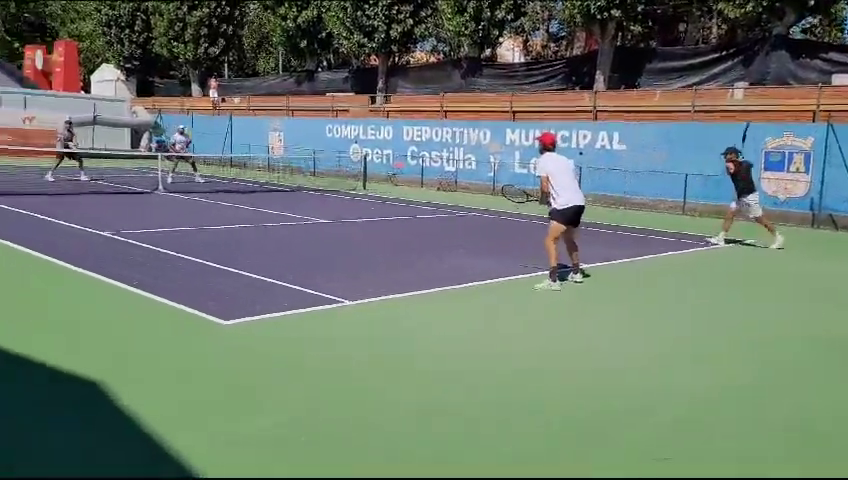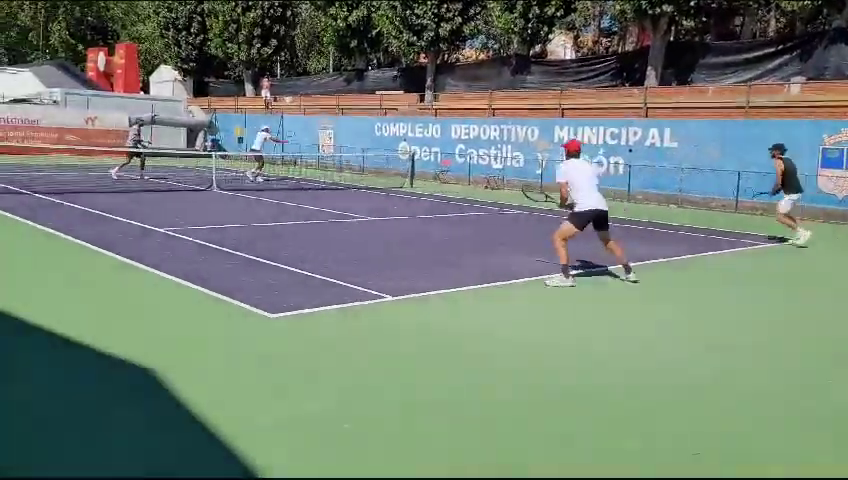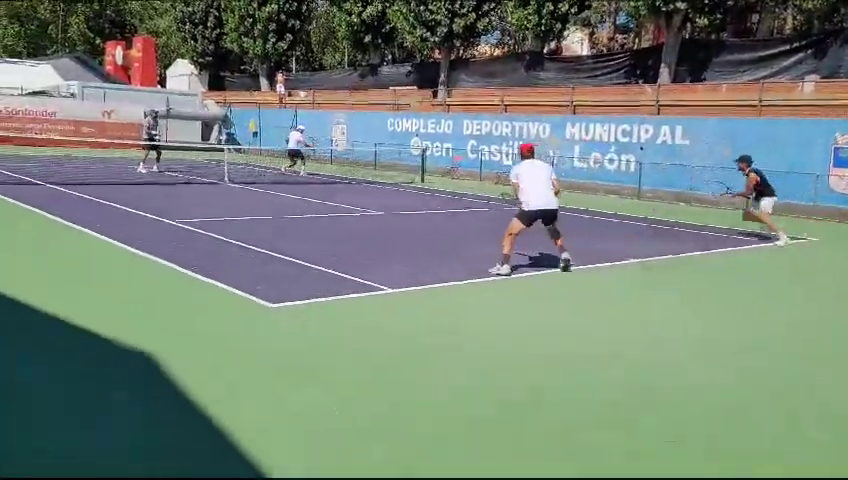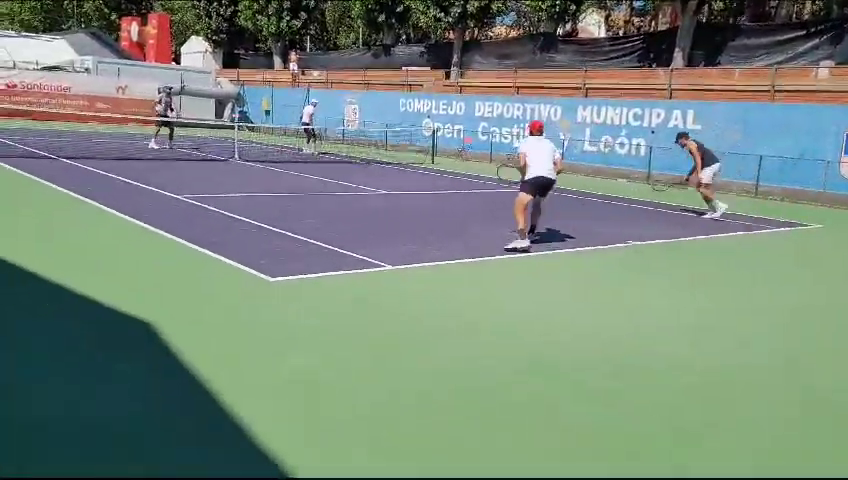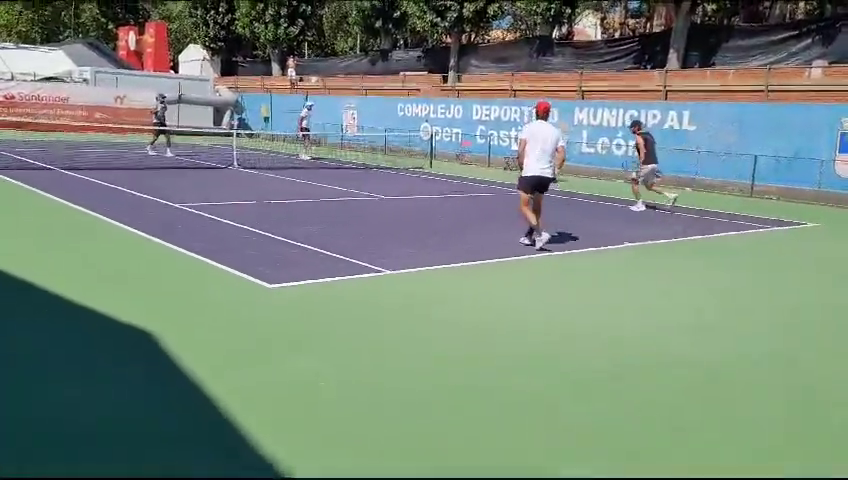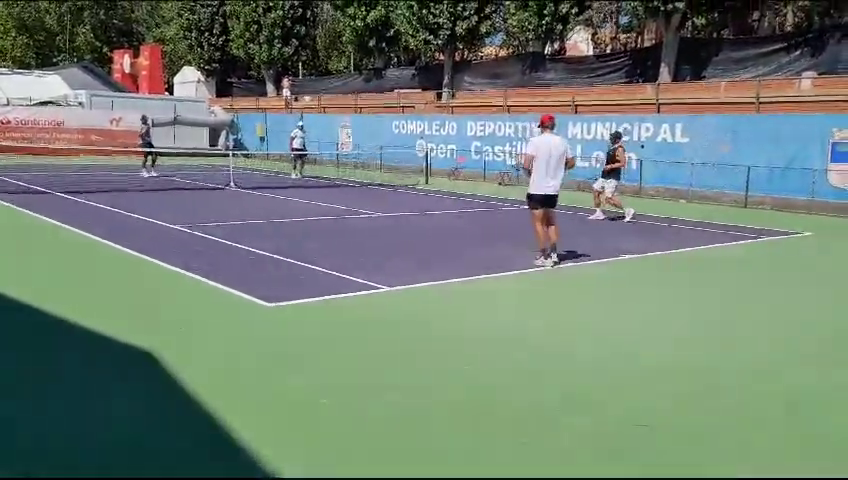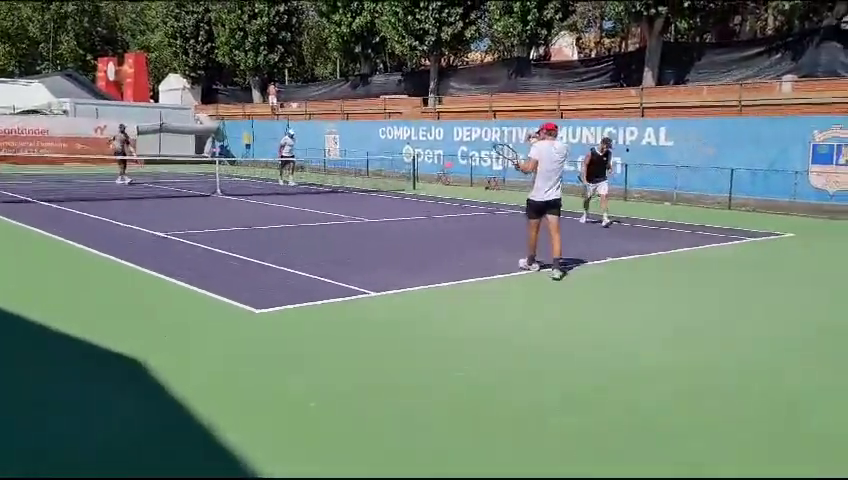
dt=0.4s
person 1, frame 1
left shoulder: (542, 162)
right shoulder: (566, 160)
left elbow: (545, 187)
left wrist: (543, 200)
right wrist: (550, 199)
left hip: (564, 205)
right hip: (580, 202)
left knee: (550, 240)
right knee: (568, 237)
left ankle: (553, 280)
right ankle: (576, 272)
person 1, frame 2
left shoulder: (563, 167)
right shoulder: (590, 167)
left elbow: (563, 193)
left wrist: (562, 204)
left hip: (584, 209)
right hip: (601, 208)
left knee: (558, 238)
right knee: (608, 241)
left ankle: (565, 277)
right ankle: (629, 271)
person 1, frame 3
left shoulder: (516, 169)
right shoulder: (546, 166)
left elbow: (518, 193)
right elbow: (557, 188)
left wrist: (523, 203)
left hip: (531, 207)
right hip: (552, 207)
left knee: (510, 234)
right knee: (553, 231)
left ankle: (503, 265)
right ankle: (564, 254)
person 1, frame 4
left shoulder: (525, 142)
right shoulder: (550, 144)
left elbow: (522, 163)
right elbow: (560, 166)
left wrist: (525, 176)
left hip: (534, 177)
right hip: (550, 179)
left knee: (519, 208)
right knee: (537, 203)
left ankle: (522, 239)
right ankle: (531, 234)
person 1, frame 5
left shoulder: (529, 127)
right shoulder: (556, 131)
left elbow: (521, 151)
right elbow: (561, 155)
left wrist: (521, 166)
right wrist: (555, 171)
left hip: (530, 173)
right hip: (547, 175)
left knee: (524, 206)
right knee: (536, 205)
left ankle: (540, 233)
right ankle: (530, 236)
person 1, frame 6
left shoulder: (534, 141)
right shoulder: (562, 142)
left elbow: (526, 165)
right elbow: (571, 163)
left wrist: (528, 170)
left hip: (536, 190)
right hip: (553, 190)
left knee: (539, 223)
right knee: (550, 221)
left ankle: (546, 257)
right ankle: (553, 252)
person 1, frame 7
left shoulder: (538, 146)
right shoulder: (563, 147)
left elbow: (530, 168)
left wrist: (520, 166)
left hip: (537, 196)
right hip: (554, 197)
left knee: (533, 230)
right knee: (554, 232)
left ankle: (531, 262)
right ankle: (557, 267)
